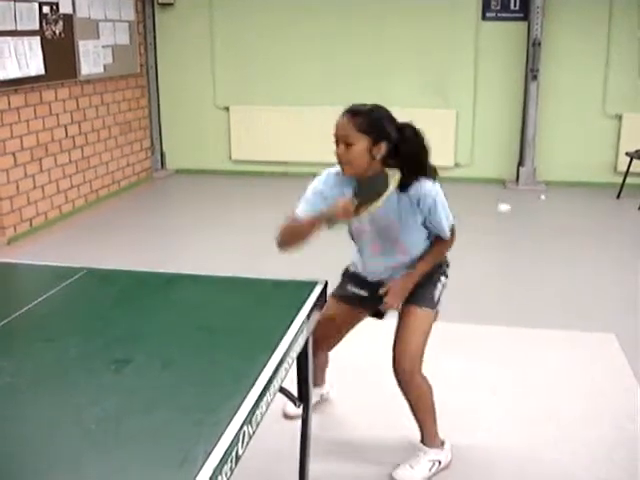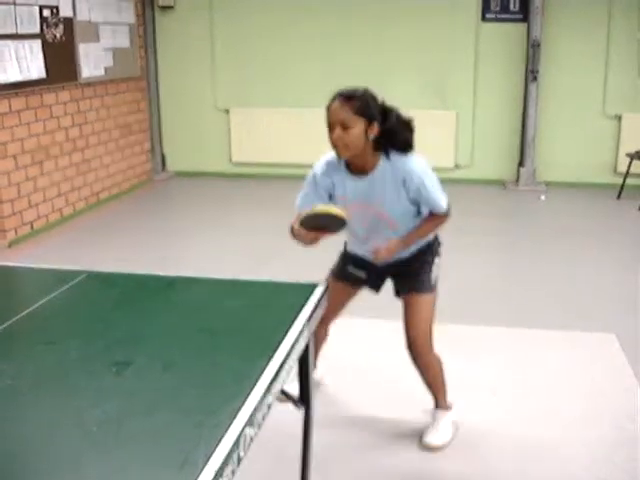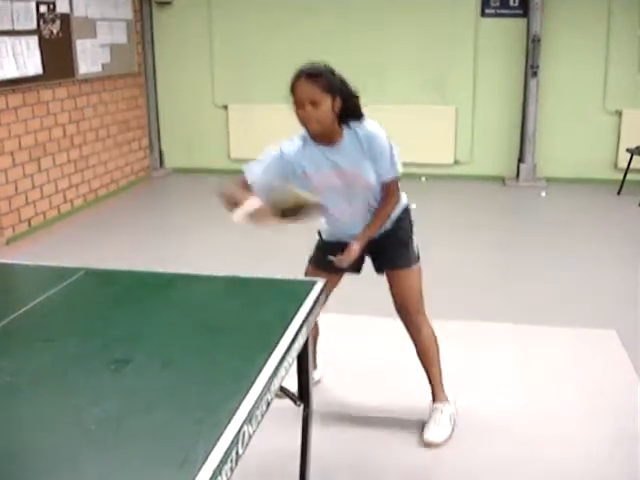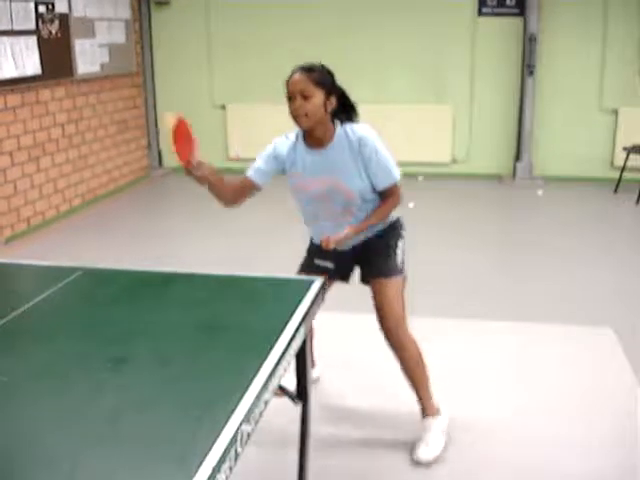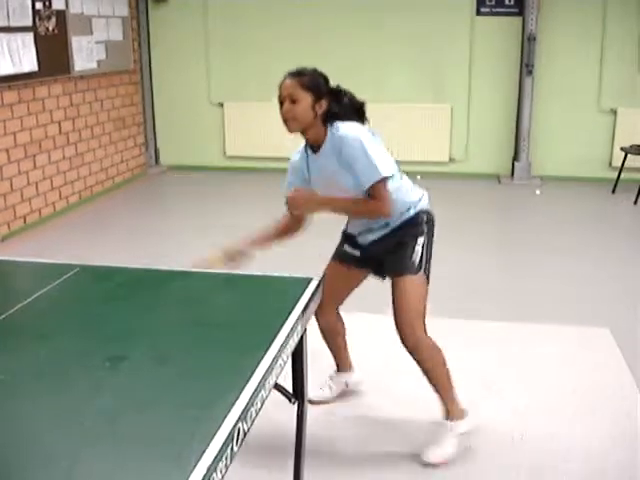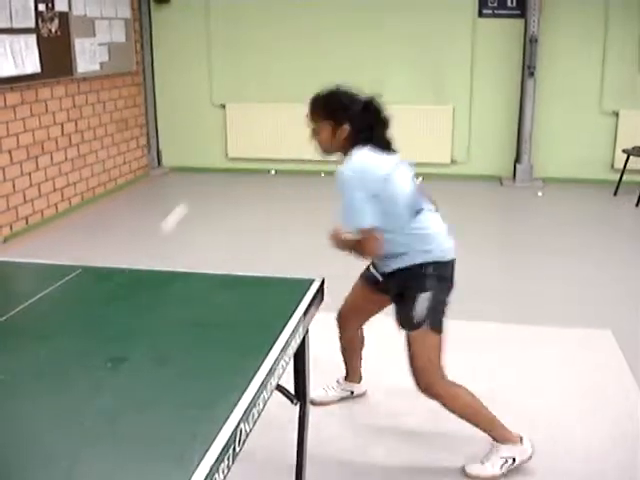
dt=0.4s
person 1, frame 1
left shoulder: (422, 191)
right shoulder: (333, 183)
left elbow: (445, 240)
right elbow: (284, 241)
left wrist: (406, 284)
right wrist: (322, 217)
left hip: (421, 274)
right hip: (367, 274)
left knee: (405, 365)
right knee: (317, 336)
left ankle: (434, 447)
right ankle: (317, 388)
person 1, frame 2
left shoulder: (409, 168)
right shoulder: (325, 172)
left elbow: (440, 214)
right elbow: (300, 224)
left wrist: (401, 243)
right wrist: (303, 233)
left hip: (414, 254)
right hip: (360, 252)
left knee: (419, 346)
right knee: (316, 317)
left ankle: (443, 410)
person 1, frame 3
left shoulder: (369, 136)
right shoulder: (290, 154)
left elbow: (391, 195)
right elbow: (239, 193)
left wrist: (360, 243)
right wrist: (241, 199)
left hip: (389, 227)
right hip: (336, 235)
left knee: (412, 315)
left ankle: (441, 402)
right ankle: (307, 372)
person 1, frame 4
left shoulder: (361, 140)
right shoulder: (285, 150)
left elbow: (393, 197)
right elbow: (231, 195)
left wrist: (352, 231)
right wrist: (203, 171)
left hip: (377, 235)
right hip: (326, 242)
left knee: (394, 330)
left ankle: (432, 415)
right ankle: (305, 370)
person 1, frame 5
left shoulder: (350, 138)
right shoulder: (303, 157)
left elbow: (381, 206)
right elbow: (293, 222)
left wrist: (319, 202)
right wrist: (249, 245)
left hip: (405, 226)
right hip: (363, 232)
left knee: (410, 331)
right knee: (322, 304)
left ankle: (455, 416)
right ankle: (345, 375)
person 1, frame 6
left shoulder: (352, 171)
right shoulder: (377, 155)
left elbow: (369, 247)
left wrist: (344, 243)
left hip: (422, 267)
right hip: (400, 259)
left knee: (429, 380)
right knee: (348, 317)
left ankle: (511, 443)
right ankle: (352, 382)
